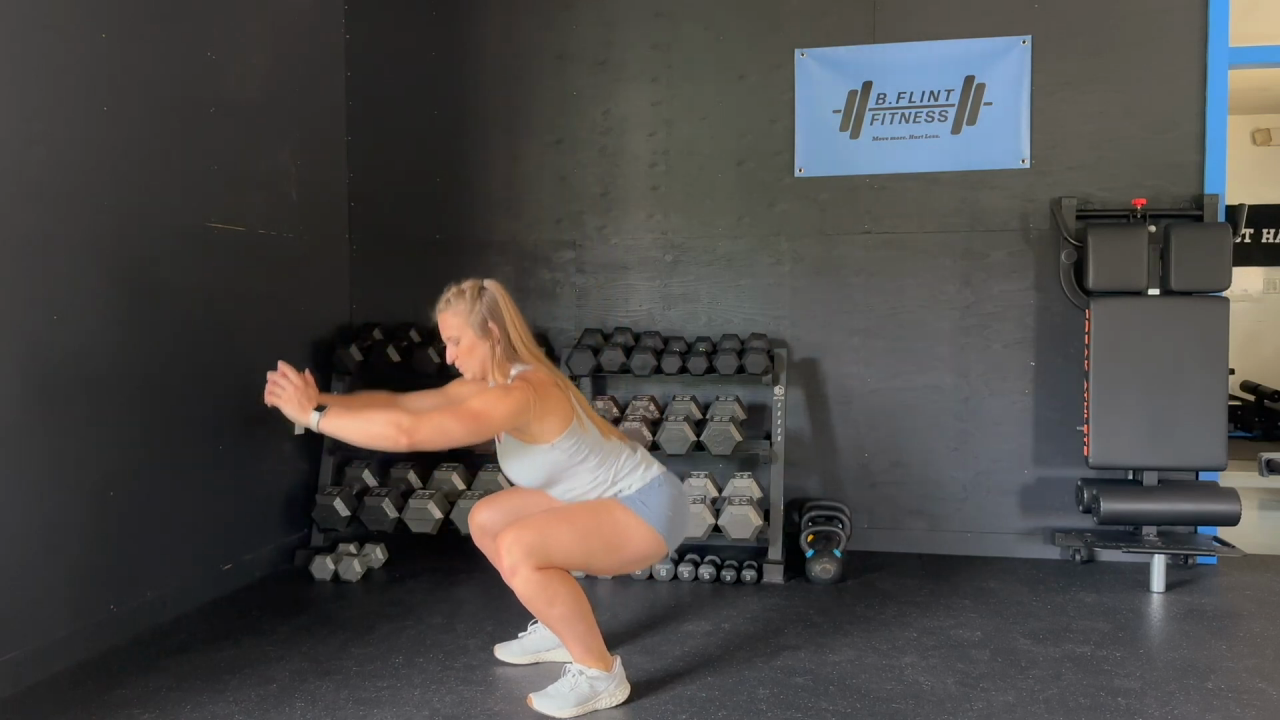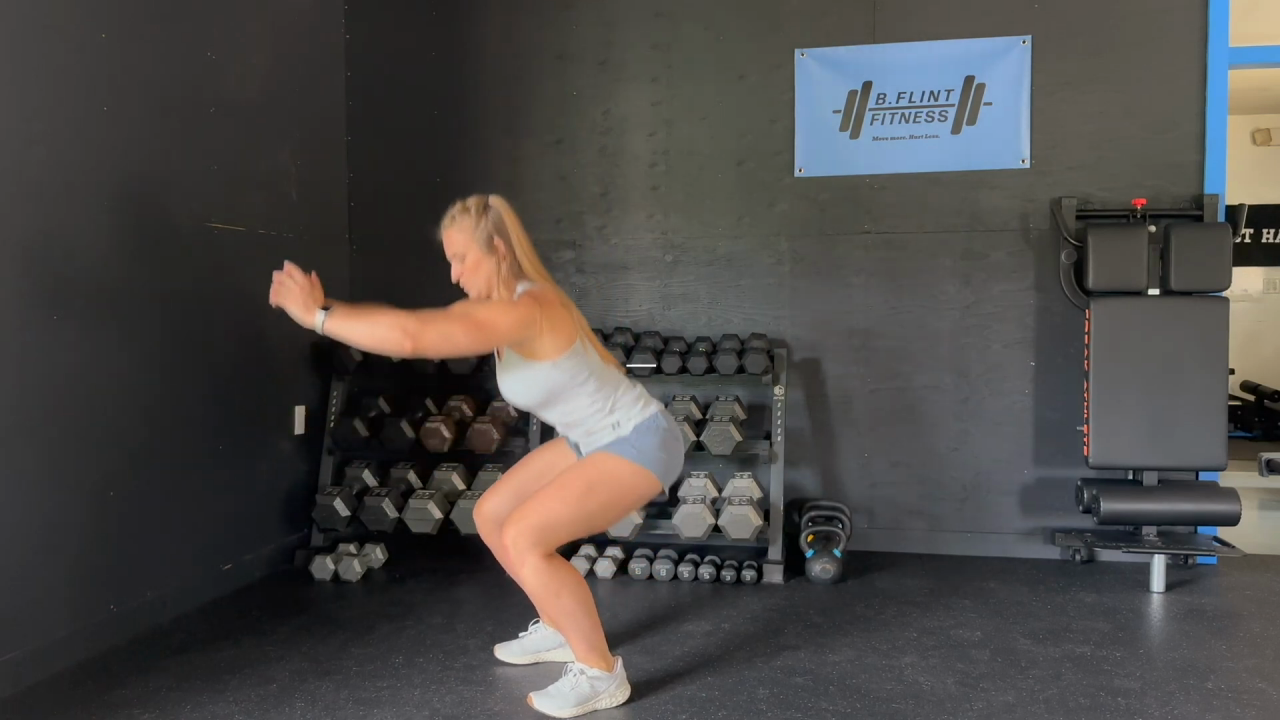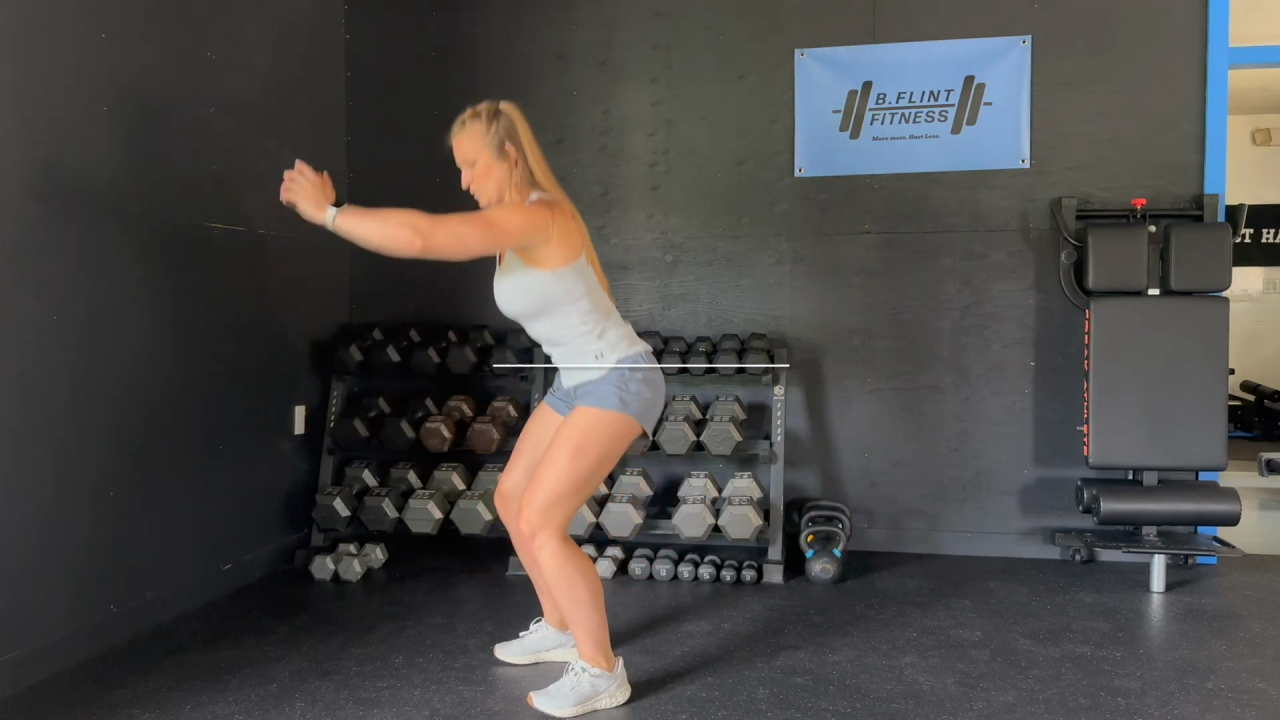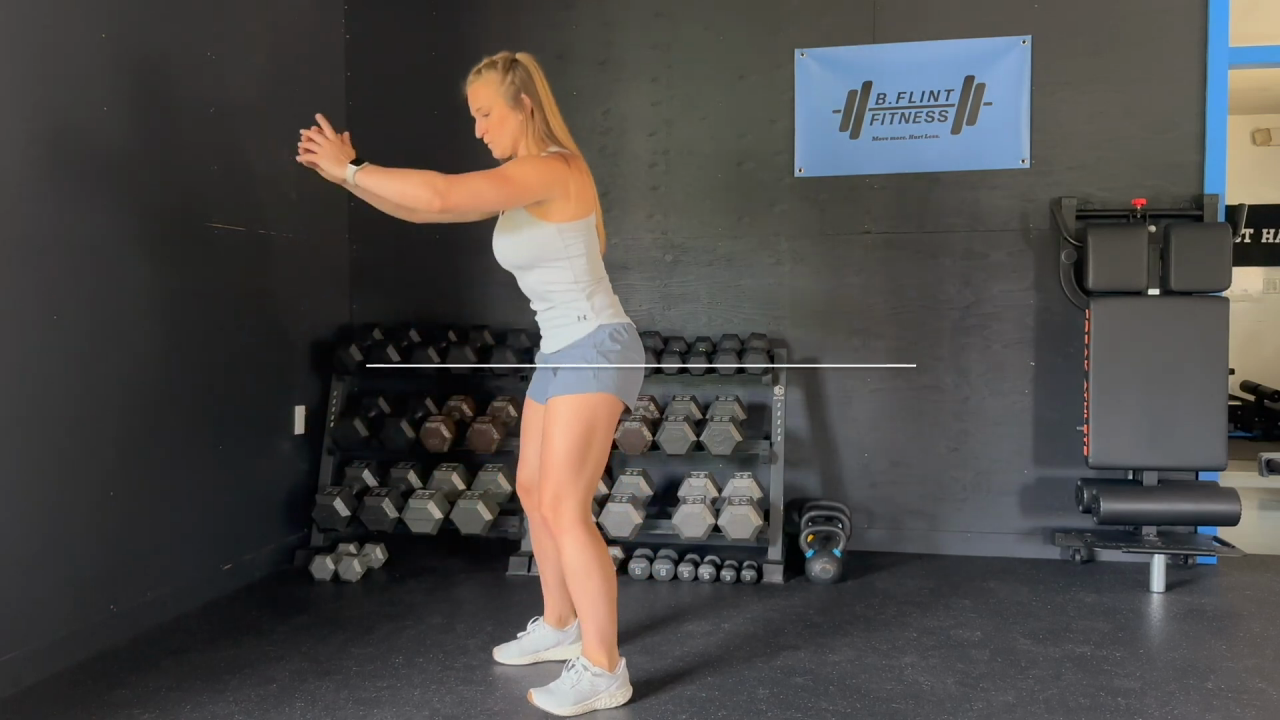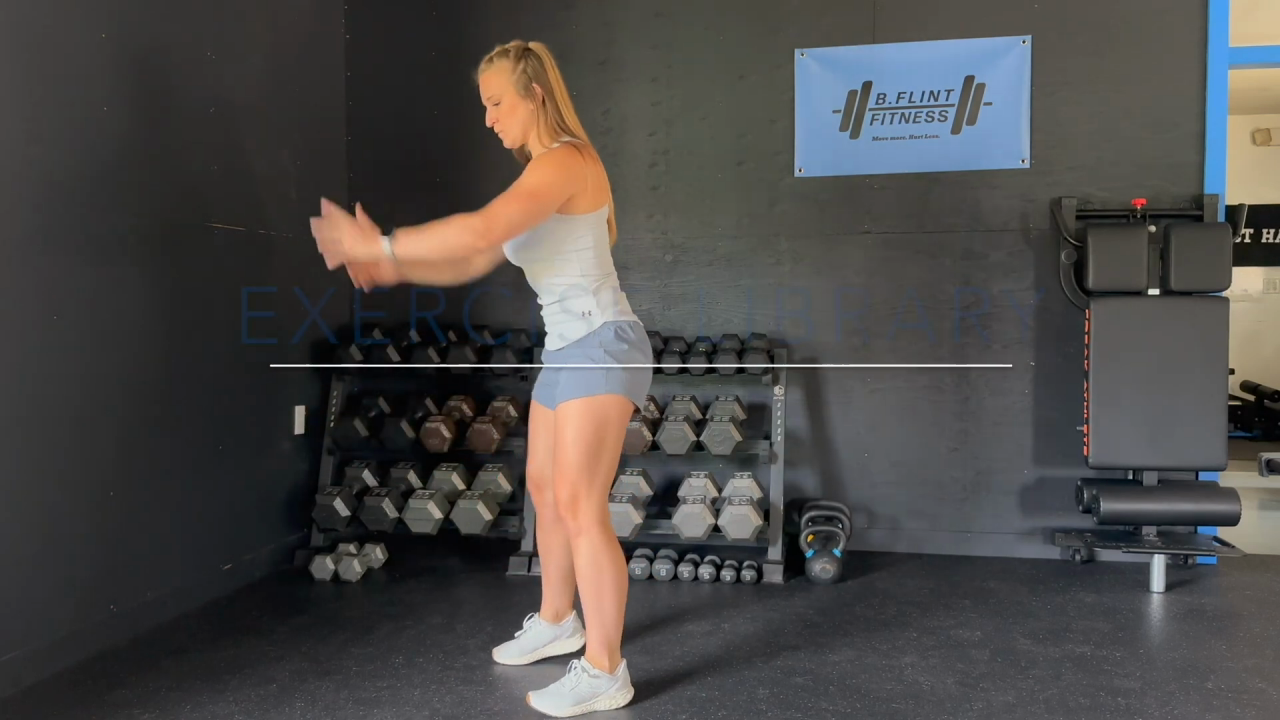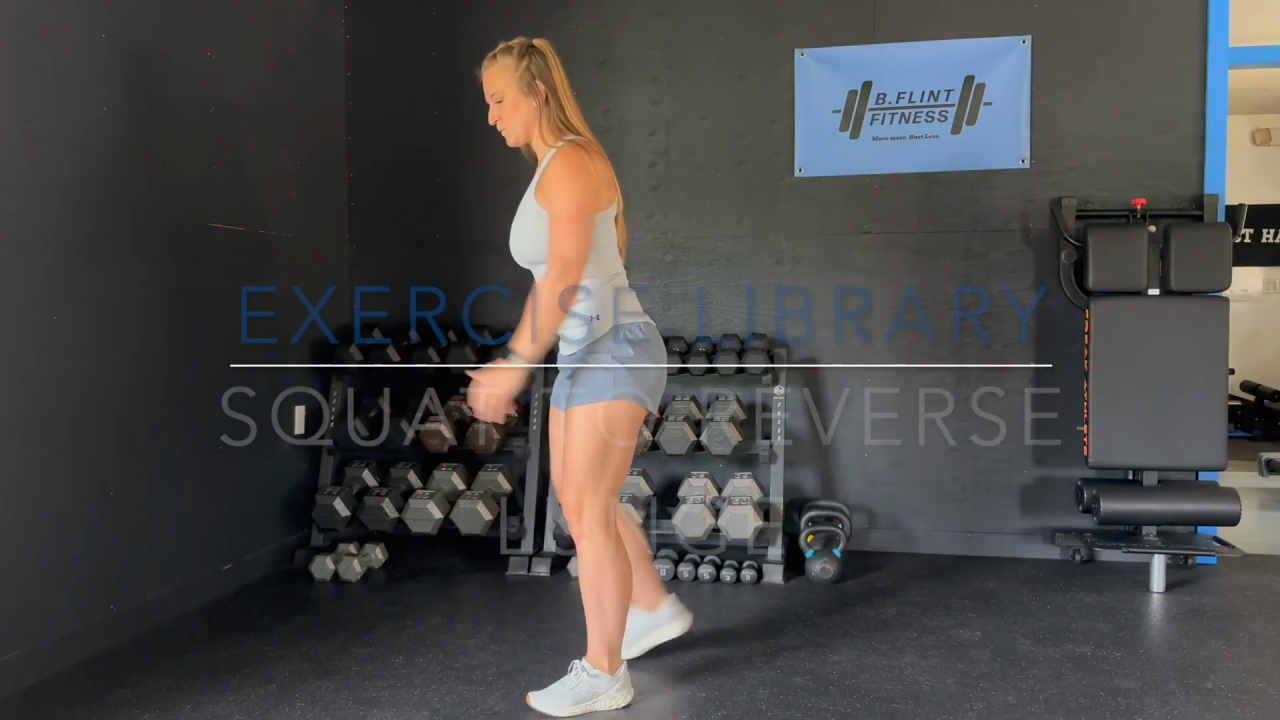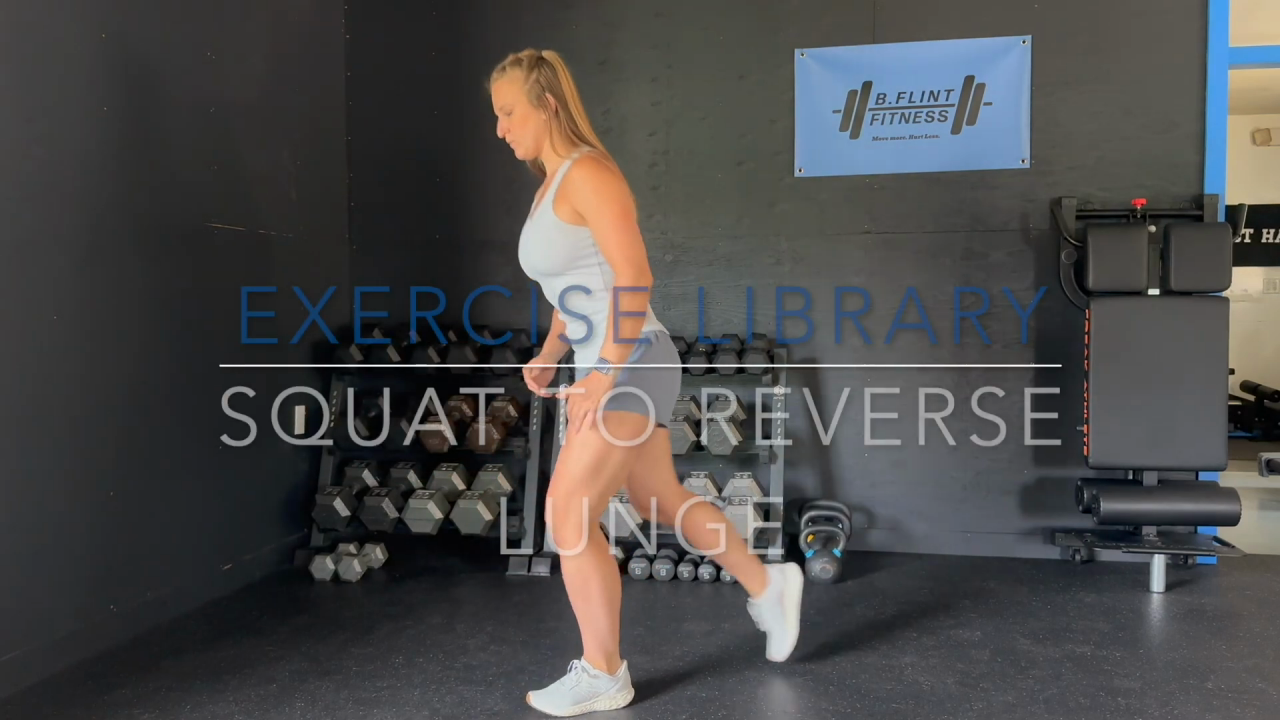
dt=0.2s
person 1, frame 1
left shoulder: (520, 395)
right shoulder: (488, 385)
left elbow: (408, 432)
right elbow: (401, 402)
left wrist: (314, 415)
right wrist: (321, 402)
left hip: (649, 509)
right hip: (619, 499)
left knee: (517, 548)
right knee: (486, 522)
left ankle: (598, 672)
right ankle: (560, 628)
person 1, frame 2
left shoulder: (526, 311)
right shoulder: (499, 308)
left elbow: (412, 339)
right elbow: (412, 322)
left wrist: (318, 316)
right wrist: (324, 310)
left hip: (641, 443)
right hip: (602, 439)
left knee: (523, 540)
right knee: (492, 515)
left ankle: (599, 673)
right ankle: (561, 627)
person 1, frame 3
left shoulder: (538, 216)
right shoulder: (512, 220)
left elbow: (421, 238)
right elbow: (422, 238)
left wrist: (329, 213)
right wrist: (334, 211)
left hip: (620, 381)
right hip: (582, 383)
left knee: (539, 523)
right knee: (512, 499)
right ankle: (562, 627)
person 1, frame 4
left shoulder: (551, 170)
right shoulder: (524, 179)
left elbow: (439, 195)
right elbow: (431, 208)
left wrist: (350, 171)
right wrist: (352, 173)
left hip: (596, 353)
right hip: (563, 354)
left knee: (561, 510)
right knee: (534, 492)
right ankle: (561, 626)
person 1, frame 5
left shoulder: (566, 163)
right shoulder: (542, 170)
left elbow: (478, 233)
right elbow: (473, 259)
left wrist: (379, 245)
right wrist: (393, 265)
left hip: (602, 350)
right hip: (570, 350)
left knee: (579, 511)
right knee: (544, 491)
right ankle: (557, 621)
person 1, frame 6
left shoulder: (570, 163)
right shoulder: (551, 169)
left elbow: (564, 277)
left wrist: (513, 363)
right wrist: (516, 357)
left hip: (611, 353)
right hip: (583, 355)
left knee: (584, 512)
right knee: (585, 502)
right ankle: (653, 606)
person 1, frame 7
left shoulder: (588, 172)
right shoulder: (552, 186)
left elbow: (635, 279)
left wrist: (603, 376)
right wrist: (549, 356)
left hip: (630, 367)
right hip: (611, 367)
left knee: (567, 518)
right knee: (661, 503)
right ankle: (768, 585)
